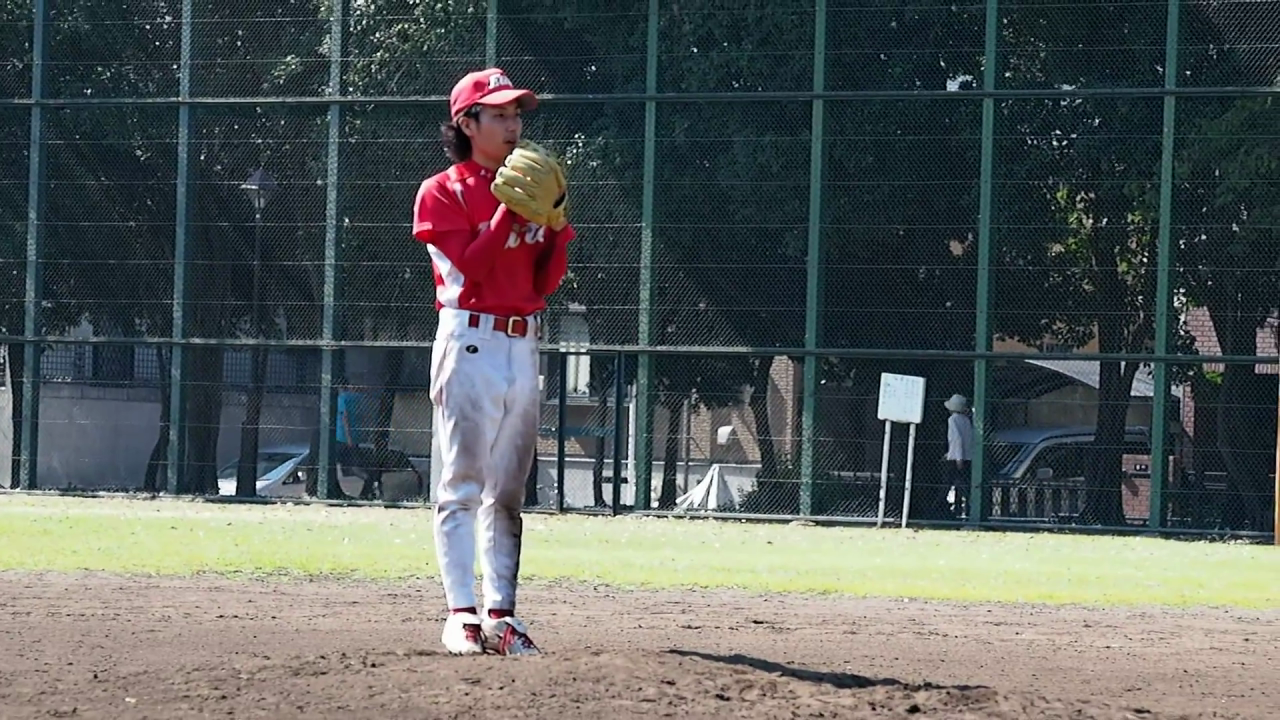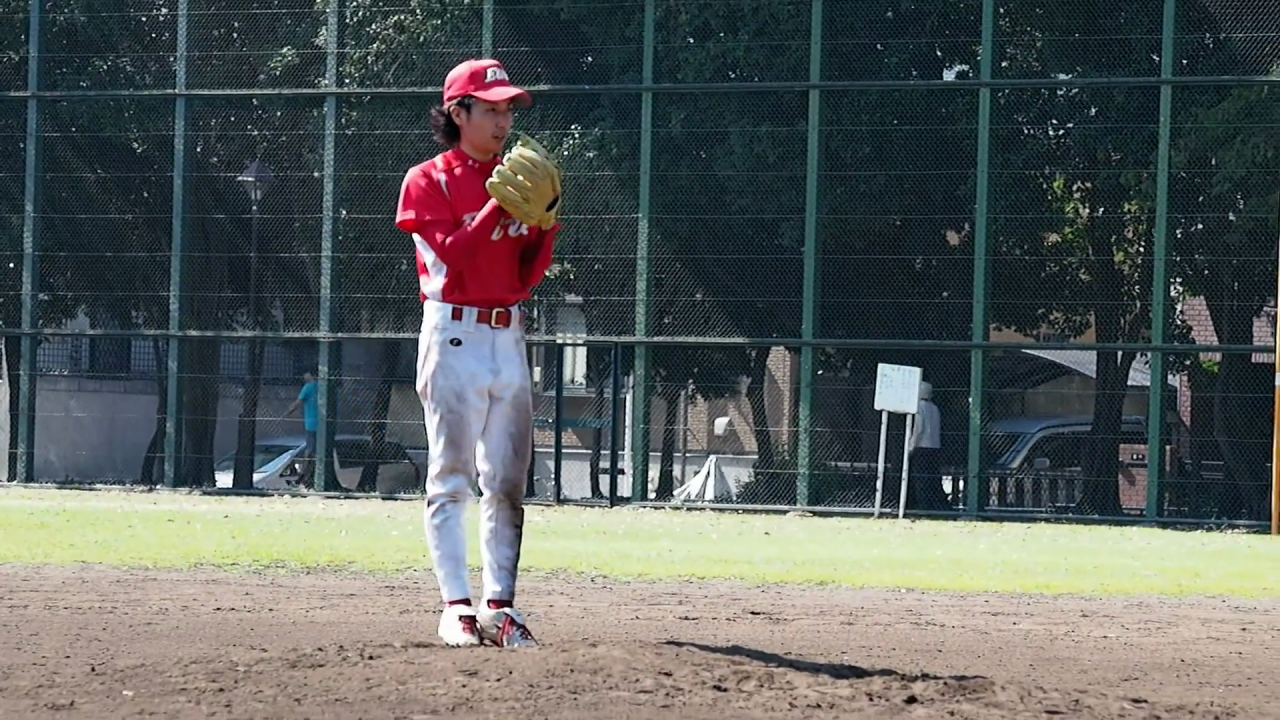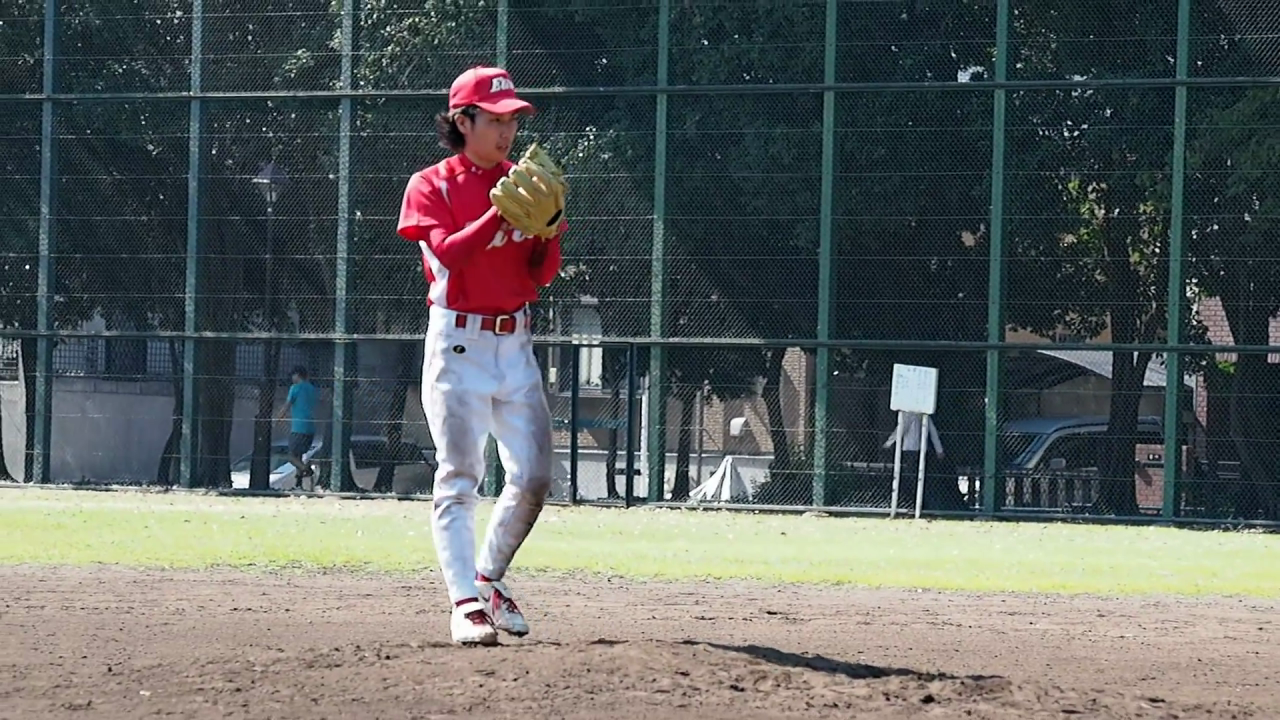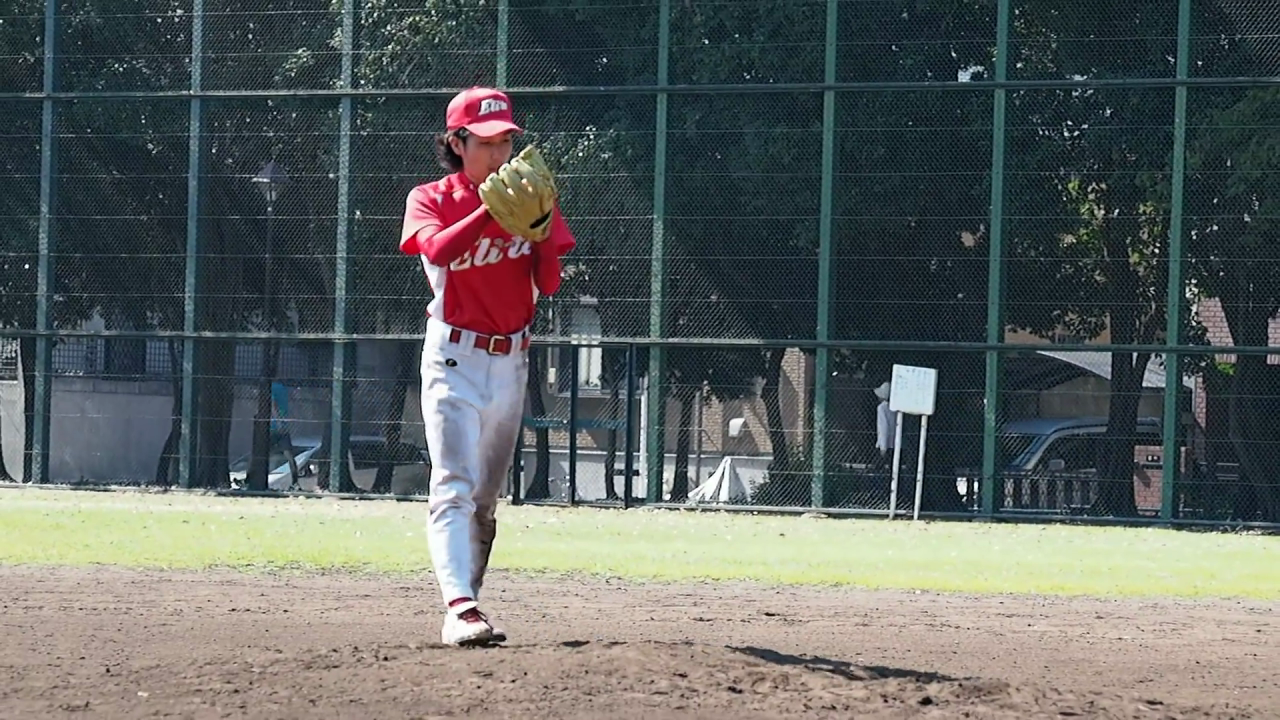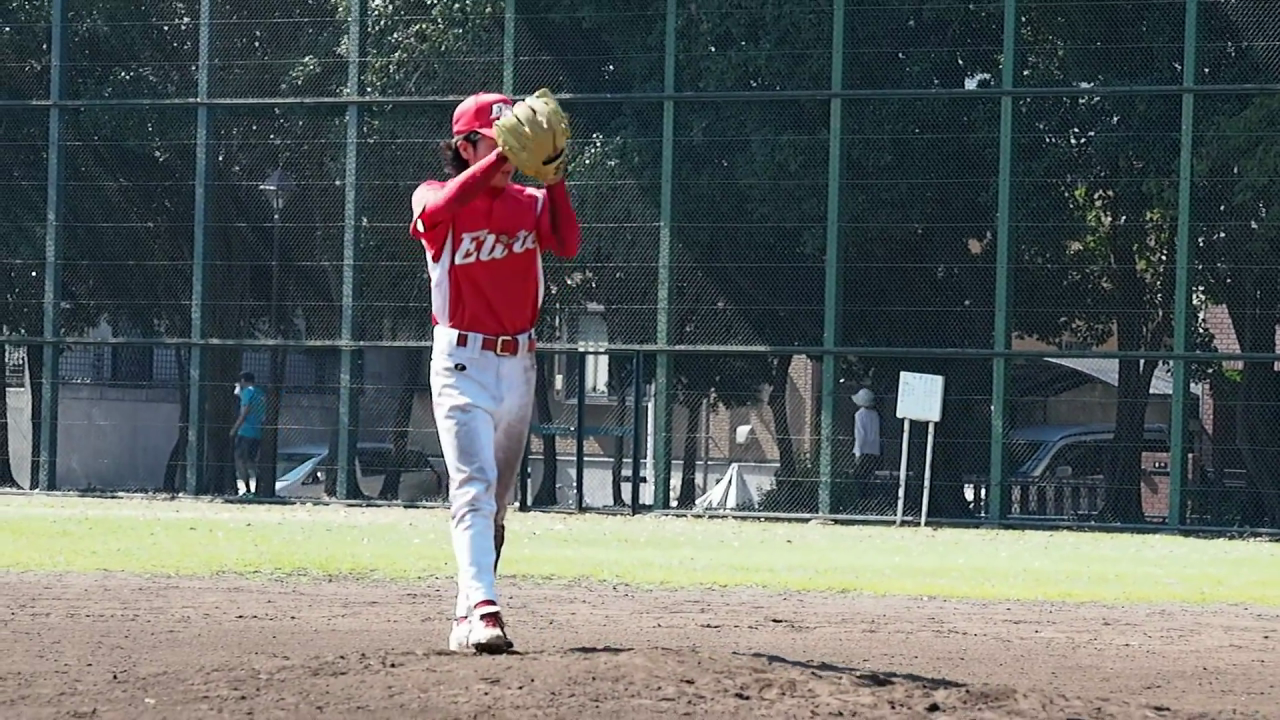
dt=0.3s
person 1, frame 1
right shoulder: (442, 192)
left elbow: (545, 283)
right elbow: (471, 266)
left wrist: (556, 222)
right wrist: (510, 209)
left hip: (523, 347)
right hip: (470, 344)
left knee: (507, 492)
right knee: (462, 485)
left ankle: (500, 613)
right ankle: (461, 614)
person 1, frame 2
left shoulder: (519, 180)
right shoulder: (428, 179)
left elbow: (529, 276)
right elbow: (453, 255)
left wrist: (546, 223)
right wrist: (499, 203)
left hip: (509, 337)
right hip: (455, 336)
left knee: (508, 481)
right knee: (451, 478)
left ankle: (499, 604)
right ankle: (457, 607)
person 1, frame 3
right shoulder: (431, 185)
left elbow: (543, 276)
right elbow: (449, 254)
left wrist: (551, 230)
right wrist: (501, 208)
left hip: (515, 343)
right hip: (459, 343)
left knee: (535, 477)
right knee: (458, 482)
left ankle: (489, 579)
right ankle: (465, 604)
person 1, frame 4
right shoulder: (430, 199)
left elbow: (548, 285)
right elbow: (438, 252)
left wrist: (542, 233)
right wrist: (492, 206)
left hip: (511, 360)
right hip: (454, 357)
left knee: (486, 498)
right knee: (453, 487)
left ankle: (466, 601)
right ankle: (459, 605)
person 1, frame 5
left shoulder: (530, 202)
right shoulder: (436, 200)
left elbow: (566, 244)
right elbow: (440, 207)
left wrist: (551, 176)
right wrist: (498, 146)
left hip: (518, 363)
right hip: (461, 362)
left knee: (496, 501)
right knee: (473, 489)
left ankle: (467, 615)
right ankle: (483, 610)
